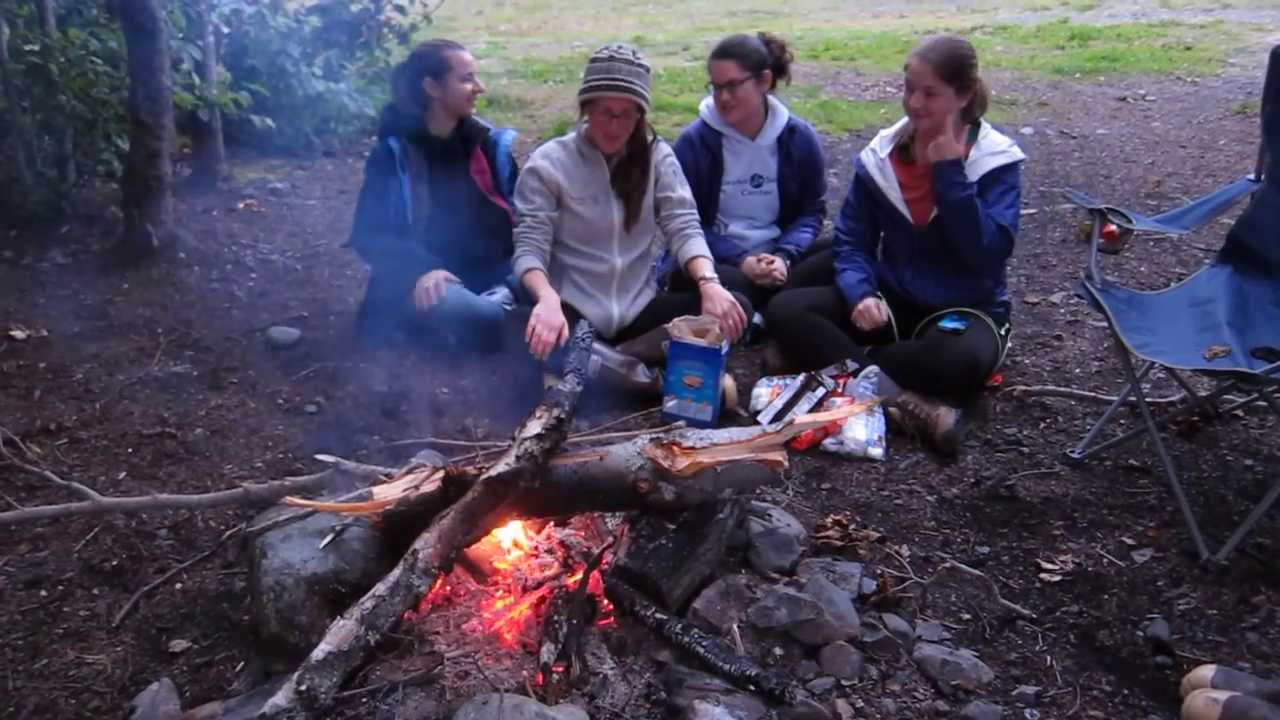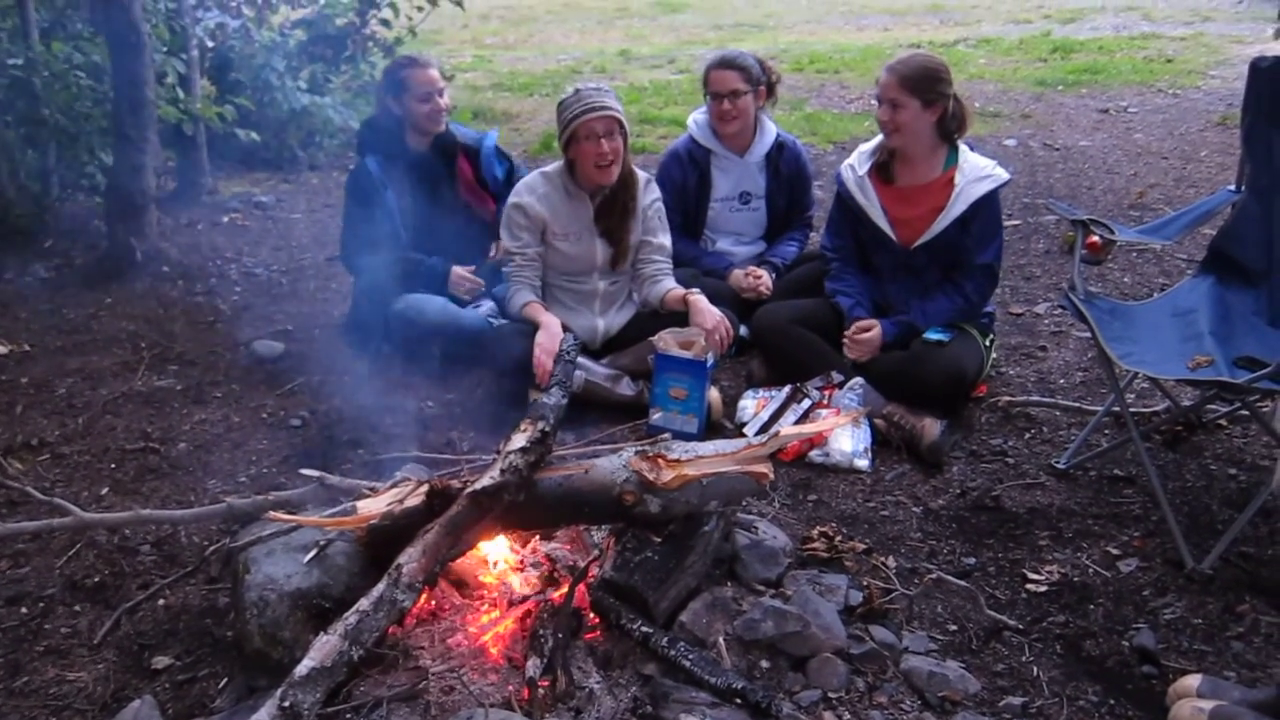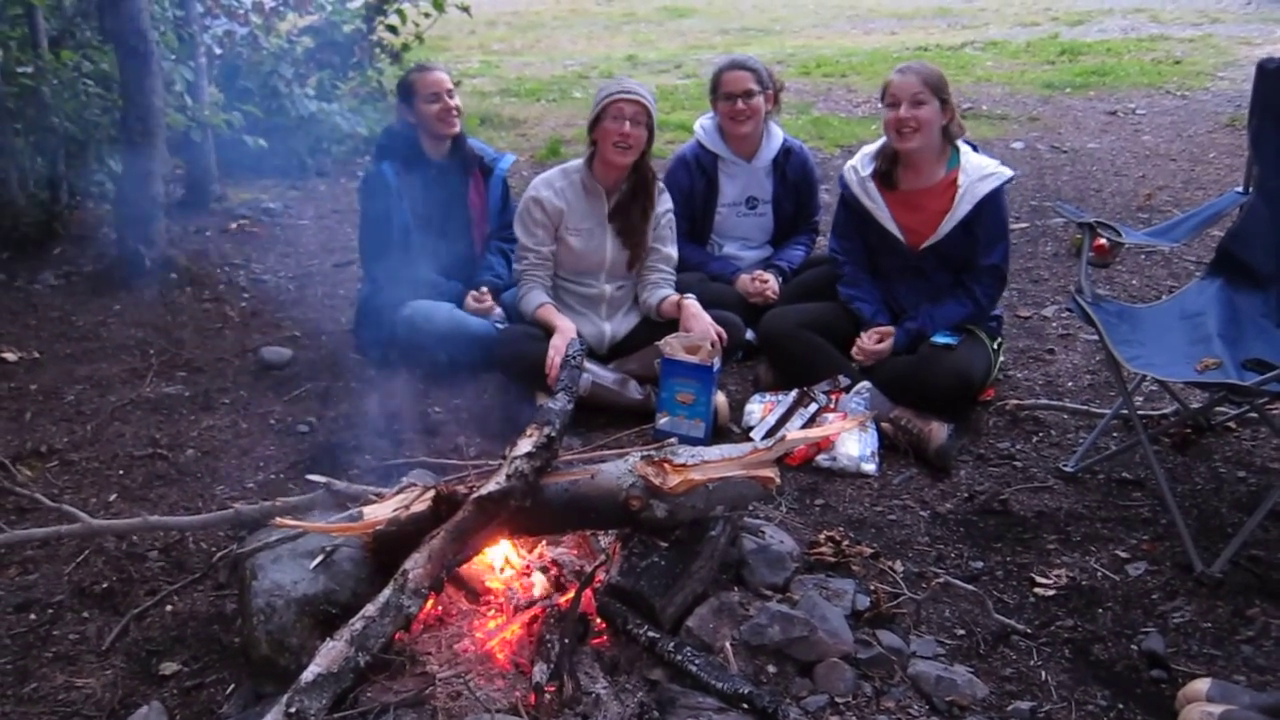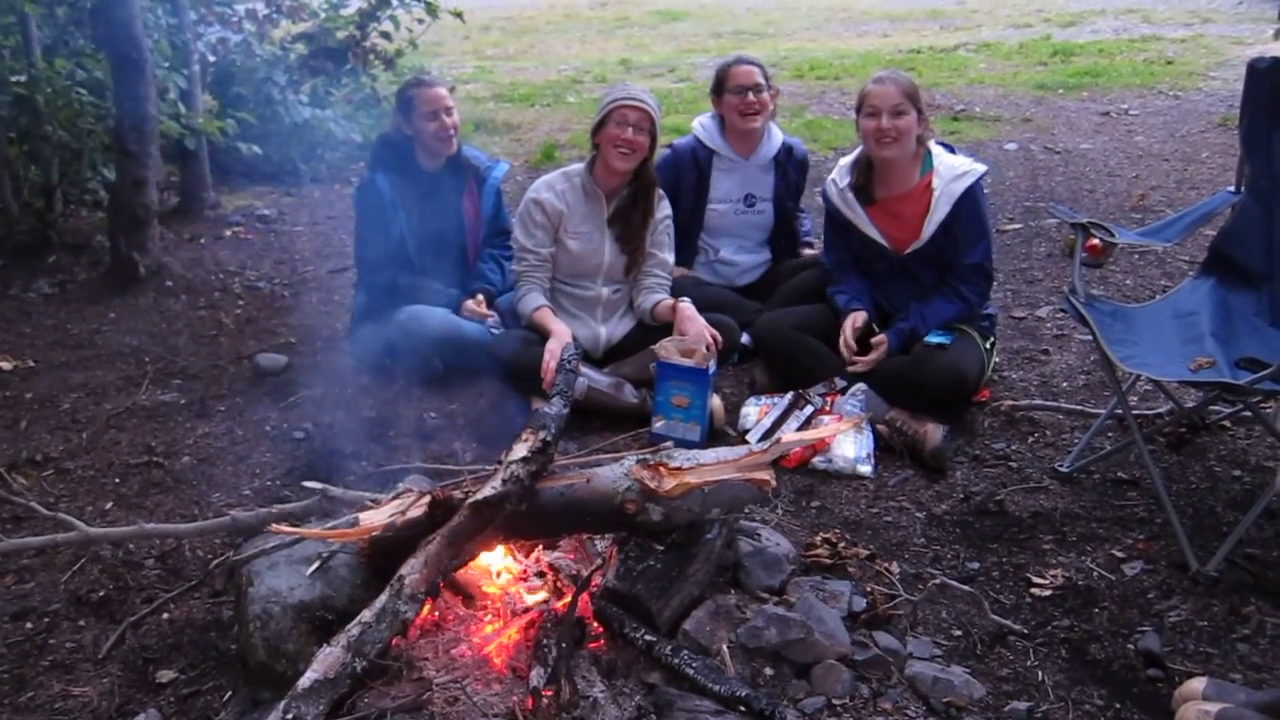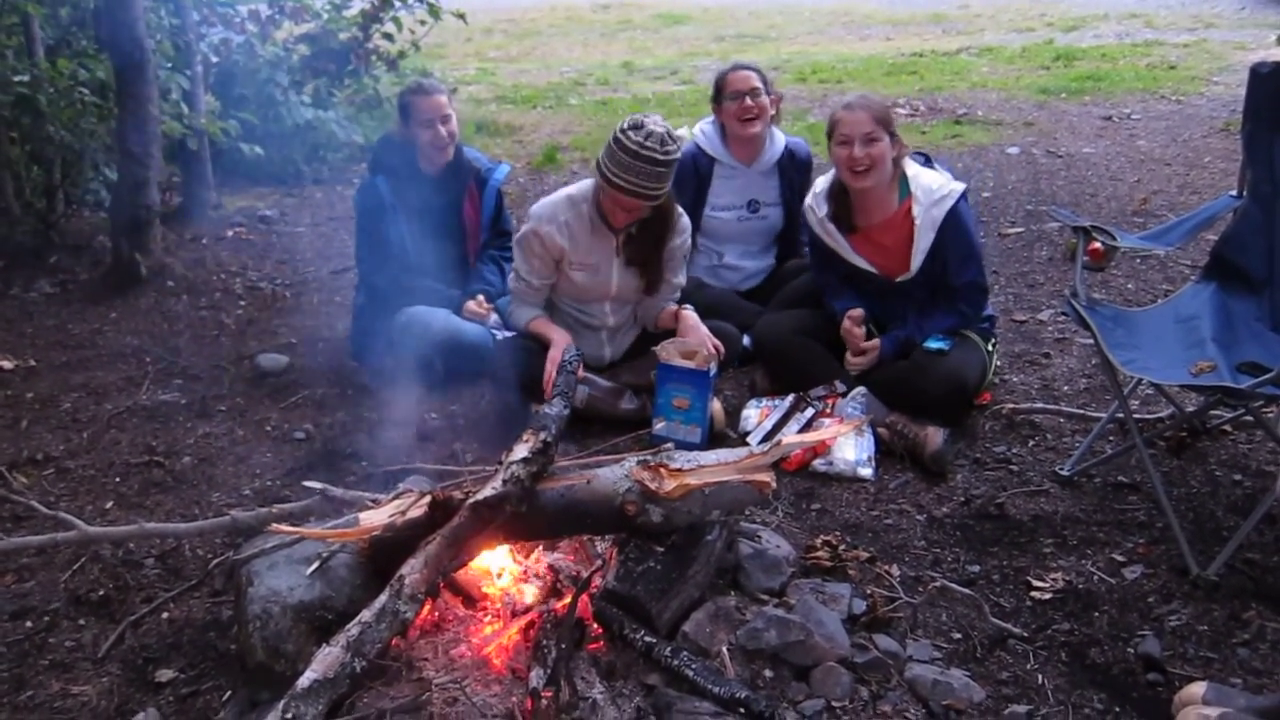
dt=1s
person 1, frame 1
left shoulder: (996, 161)
right shoulder: (880, 156)
left elbow: (988, 252)
right elbow: (851, 240)
left wrist: (950, 173)
right wrist: (861, 294)
left hip: (966, 309)
right hip: (891, 299)
left knee: (959, 361)
right knee: (785, 310)
left ankle: (838, 364)
right ankle: (901, 398)
person 1, frame 2
left shoulder: (975, 185)
right shoulder: (859, 172)
left elbow: (973, 285)
right elbow: (841, 259)
left wrist: (893, 331)
right wrist: (857, 318)
left hip: (946, 321)
right hip: (870, 313)
left knee: (946, 374)
right knee: (770, 323)
left ankle: (815, 374)
right ankle: (887, 411)
person 1, frame 3
left shoulder: (979, 185)
right shoulder: (862, 175)
left elbow: (983, 284)
right elbow: (850, 262)
left wrist: (906, 336)
right wrist: (875, 324)
left hip: (955, 324)
right hip: (878, 317)
left knee: (952, 376)
right knee: (777, 327)
left ankle: (827, 382)
right ankle: (895, 415)
person 1, frame 4
left shoulder: (958, 184)
right shoulder: (843, 186)
left elbow: (970, 284)
right elbow: (842, 268)
left wrist: (898, 339)
right wrist: (853, 311)
left hip: (948, 323)
right hip: (872, 318)
left knee: (947, 375)
right knee: (771, 331)
left ankle: (821, 381)
right ankle: (891, 416)
person 1, frame 5
left shoulder: (940, 201)
right shoulder: (822, 206)
left elbow: (967, 299)
right elbow: (832, 283)
left wrist: (892, 346)
right wrist: (849, 317)
left hip: (947, 328)
right hip: (872, 326)
left knee: (947, 382)
right knee: (772, 334)
right ankle: (889, 420)
person 2, frame 1
left shoulder: (656, 156)
right shoulder: (549, 163)
left elbow: (684, 227)
right elbow: (530, 246)
left wrist: (709, 282)
right wrist: (547, 299)
left hip: (638, 309)
right hip: (574, 312)
left knee: (735, 309)
right knee: (523, 328)
right ankle: (657, 378)
person 2, frame 2
left shoulder: (643, 189)
right shoulder: (531, 196)
left elbow: (654, 277)
right elbow: (521, 284)
left wrist: (691, 298)
right wrist: (547, 322)
left hip: (622, 327)
right hip: (561, 332)
left knee: (717, 326)
right knee: (507, 342)
left ankle: (579, 377)
right ankle: (637, 390)
person 2, frame 3
left shoulder: (656, 196)
right shoulder: (548, 192)
left elbow: (655, 284)
right elbow: (532, 284)
left wrist: (685, 305)
right wrist: (562, 326)
left hip: (629, 335)
right hip: (568, 334)
left knee: (726, 329)
right knee: (512, 344)
left ankle: (582, 382)
right ankle: (651, 396)
person 2, frame 4
left shoulder: (655, 204)
right shoulder: (548, 194)
left elbow: (650, 290)
right elbow: (530, 285)
left wrist: (680, 308)
right wrist: (558, 330)
left hip: (625, 339)
right hip: (564, 338)
left knee: (722, 332)
right knee: (507, 350)
left ankle: (574, 386)
right ankle: (647, 399)
person 2, frame 5
left shoulder: (674, 224)
right shoulder: (552, 217)
left elbow: (653, 306)
right elbow: (523, 304)
left wrist: (683, 316)
right wrist: (557, 336)
left hip: (631, 348)
right hip: (566, 348)
left knee: (725, 340)
right knee: (510, 356)
left ankle: (581, 393)
right ankle: (646, 406)
person 3, frame 1
left shoulder: (489, 142)
right shoulder: (393, 155)
right elbow: (368, 235)
right wrist: (421, 269)
left hip: (493, 270)
right hip: (433, 277)
right knee: (437, 304)
person 3, frame 2
left shoulder: (469, 148)
right shoulder: (371, 174)
left elbow: (518, 189)
right elbow: (359, 256)
right wrist: (437, 274)
left hip: (473, 276)
right hip: (406, 292)
right knee: (415, 316)
person 3, frame 3
left shoulder: (485, 163)
right shoulder: (385, 178)
left elbow: (506, 235)
right elbow: (381, 263)
left wrist: (489, 285)
right wrist: (454, 296)
left hip: (478, 293)
right hip: (414, 301)
right knee: (419, 321)
person 3, frame 4
left shoulder: (479, 171)
right shoulder: (379, 187)
left elbow: (498, 242)
right elbow: (380, 273)
left wrist: (482, 293)
right wrist: (453, 303)
left hip: (472, 300)
right hip: (408, 307)
right knee: (414, 327)
person 3, frame 5
left shoulder: (481, 173)
right shoulder: (380, 191)
left elbow: (500, 245)
right elbow: (381, 275)
left wrist: (483, 294)
right wrist: (454, 303)
left hip: (474, 301)
right hip: (406, 309)
right knee: (418, 329)
person 4, frame 1
left shoulder: (801, 137)
right shoulder: (694, 140)
left elbow: (812, 211)
left wrist: (784, 257)
right wrist: (740, 260)
left hip: (777, 259)
right hip: (719, 262)
right knee: (685, 274)
left ankle: (757, 315)
person 4, frame 2
left shoulder: (788, 152)
right shoulder: (681, 157)
left elbow: (799, 225)
right elbow: (669, 236)
left wrist: (770, 270)
right wrist: (726, 273)
left hip: (765, 270)
right hip: (708, 273)
right knee: (677, 283)
person 4, frame 3
left shoulder: (795, 157)
right shoulder: (689, 162)
left elbow: (806, 229)
right elbow: (676, 241)
left wrist: (776, 274)
right wrist: (733, 278)
left hip: (772, 276)
right hip: (715, 278)
right knee: (684, 287)
person 4, frame 4
left shoulder: (791, 154)
right shoulder: (685, 156)
left wrist: (803, 245)
left hip: (764, 279)
right hip: (704, 284)
right knee: (675, 292)
left ankle: (752, 333)
person 4, frame 5
left shoulder: (795, 156)
right shoulder: (691, 161)
left wrist: (799, 257)
left hip: (767, 283)
right hip: (706, 287)
right knee: (682, 295)
left ankle: (753, 336)
